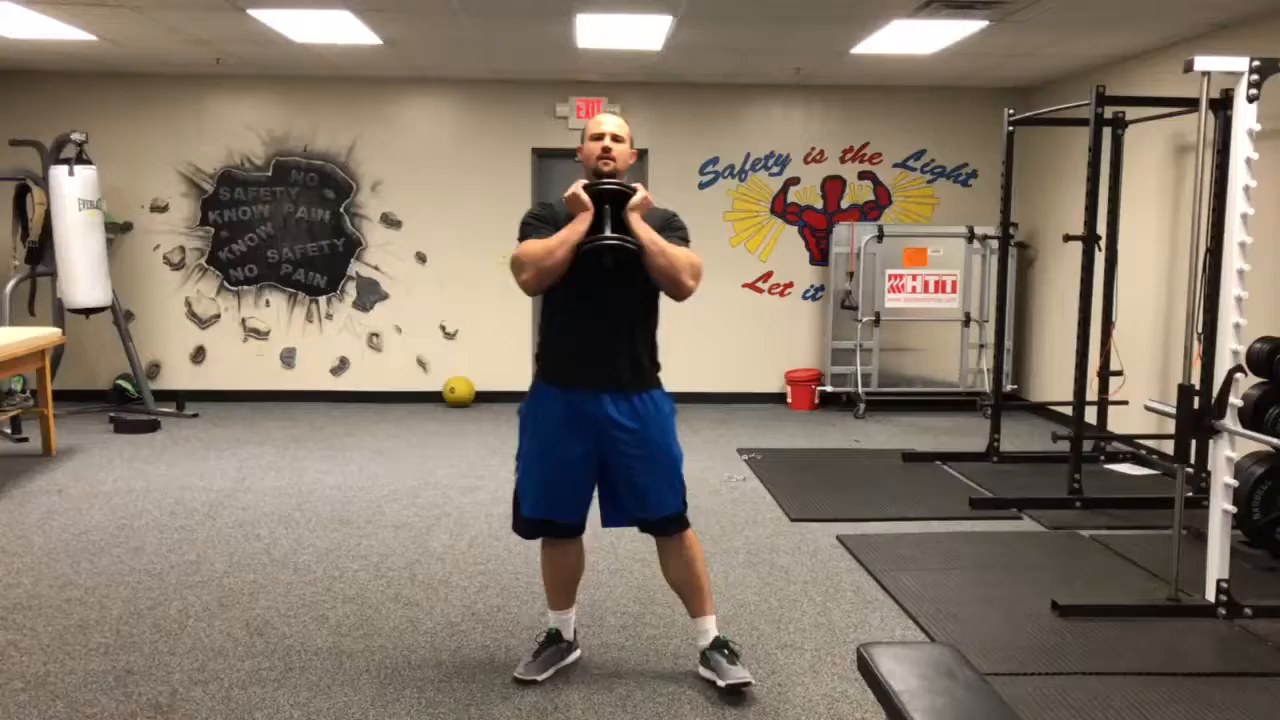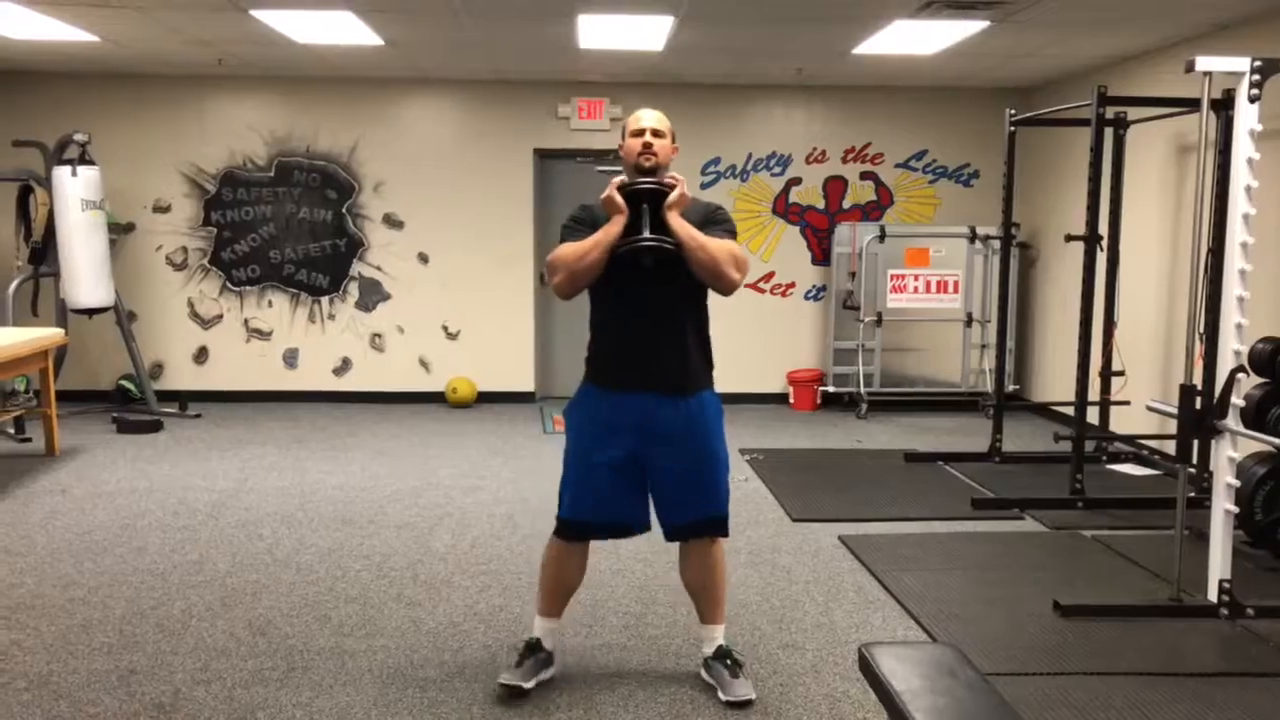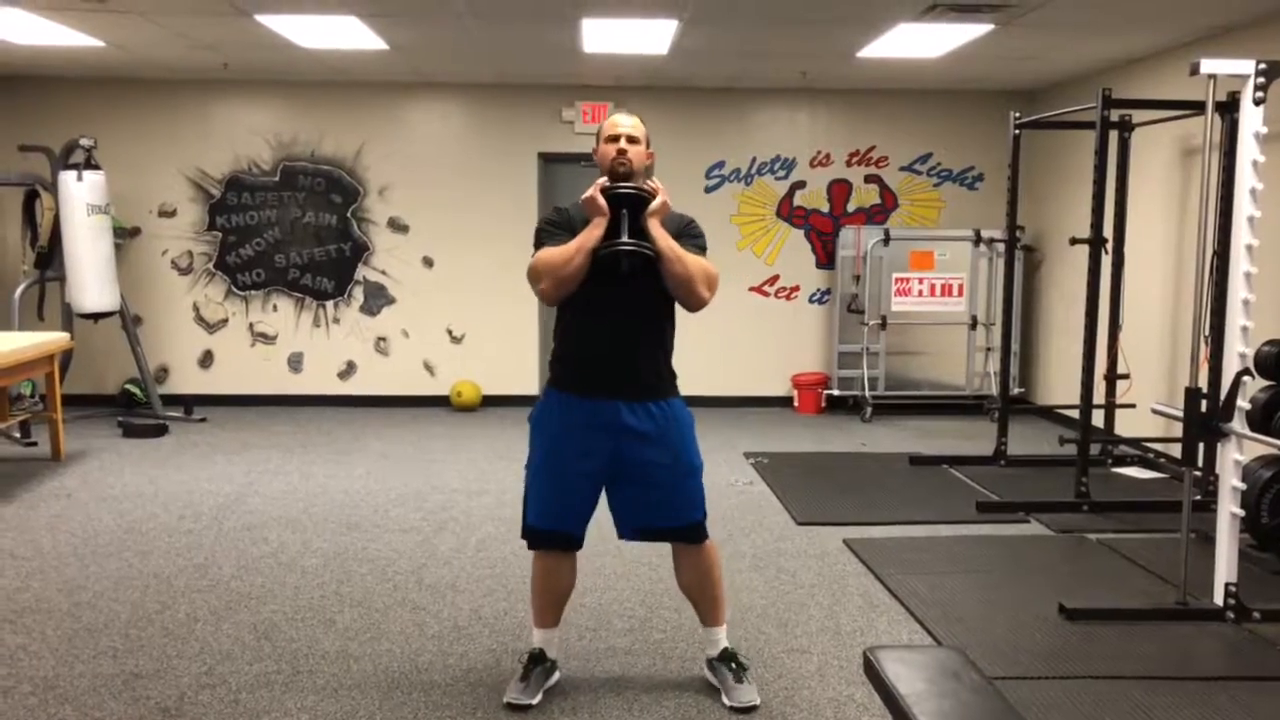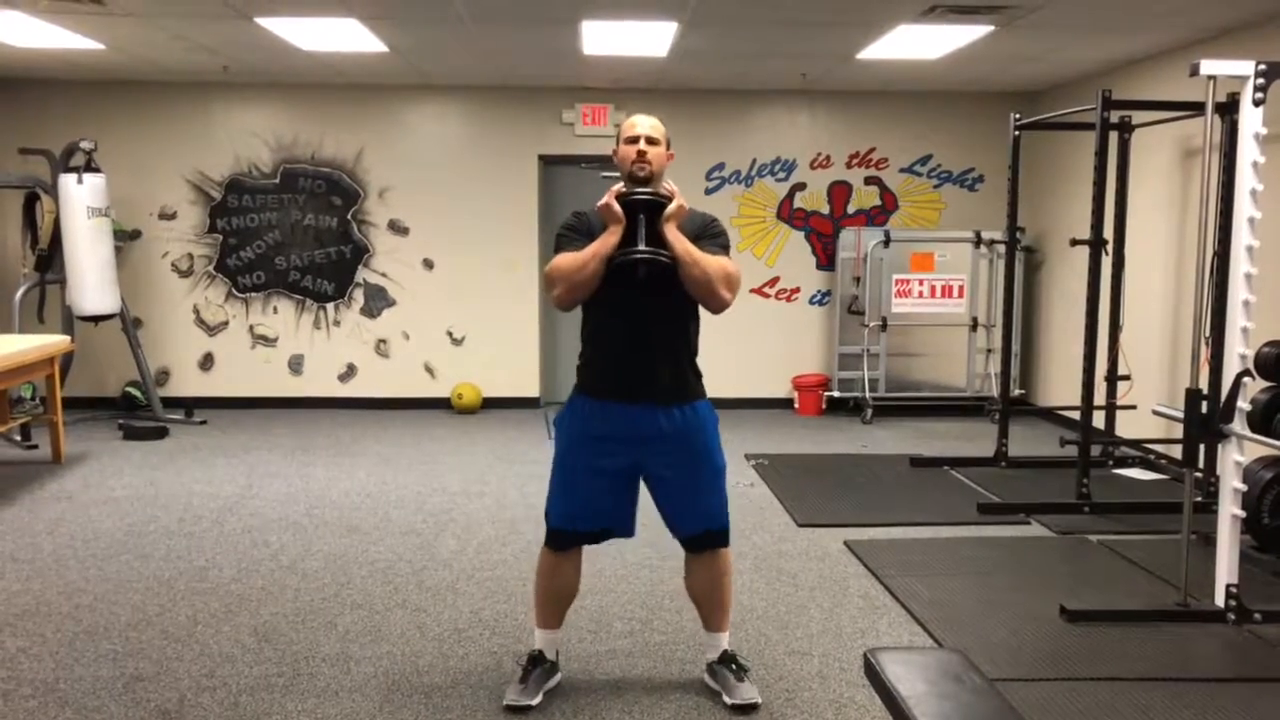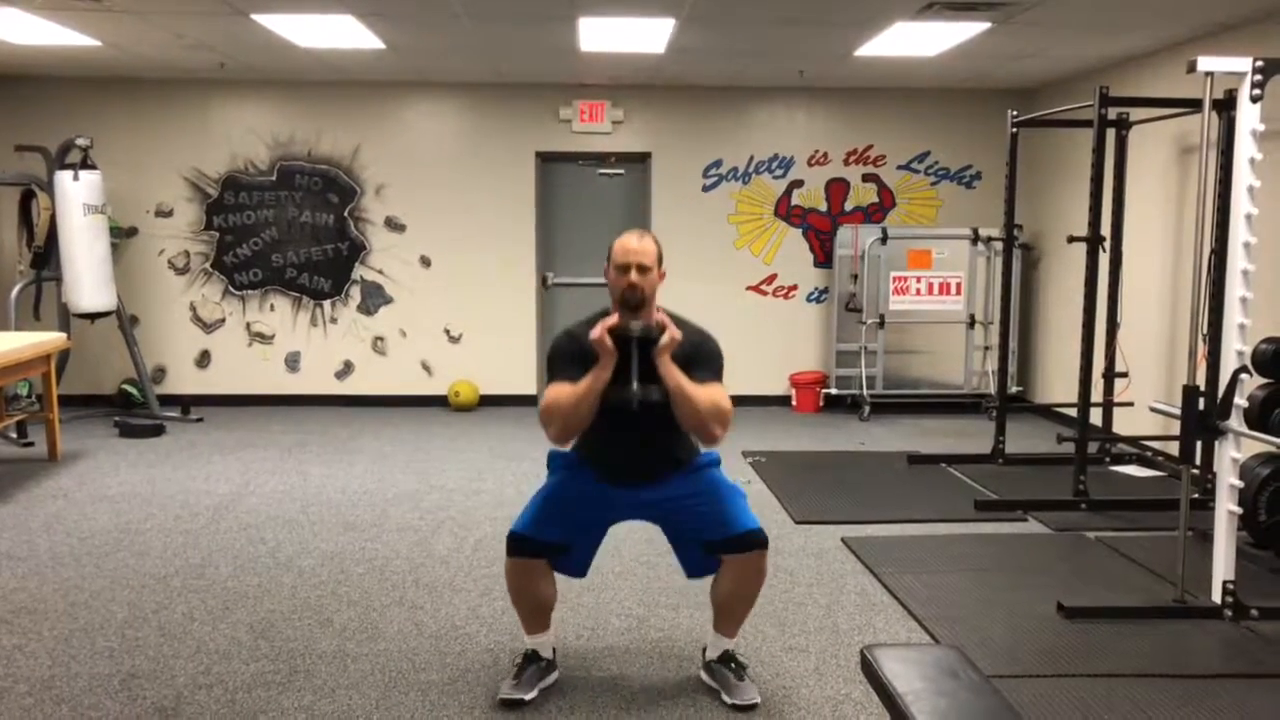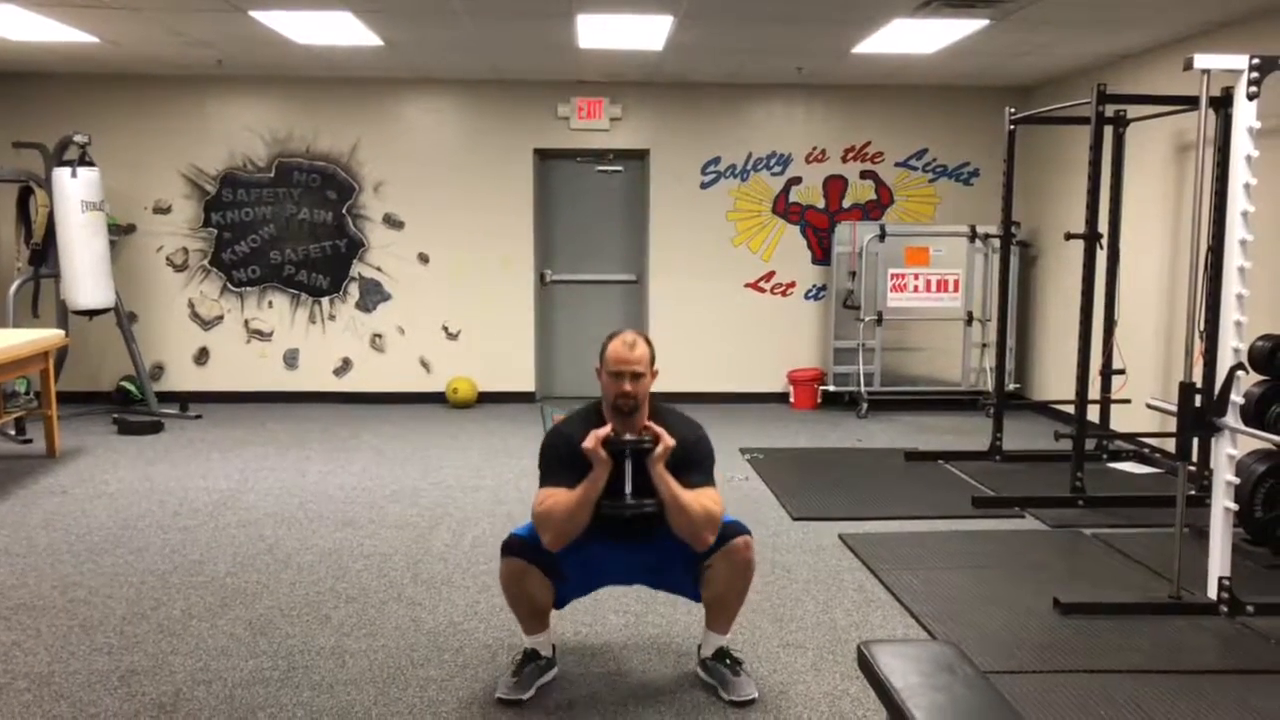
dt=0.5s
person 1, frame 1
left shoulder: (660, 221)
right shoulder: (549, 216)
left elbow: (684, 283)
right elbow: (530, 275)
left wrist: (634, 222)
right wrist: (583, 219)
left hip: (637, 398)
right hip: (560, 397)
left knee: (669, 521)
right knee: (555, 523)
left ankle: (711, 644)
right ankle: (563, 635)
person 1, frame 2
left shoulder: (705, 214)
right shoulder: (592, 216)
left elbow: (729, 276)
right elbow: (562, 281)
left wrist: (674, 218)
right wrist: (618, 220)
left hip: (686, 400)
right hip: (605, 399)
left knee: (702, 529)
right knee: (574, 525)
left ankle: (715, 651)
right ankle: (542, 644)
person 1, frame 3
left shoulder: (678, 226)
right shoulder: (565, 219)
left elbow: (699, 294)
right elbow: (547, 285)
left wrist: (653, 225)
right wrist: (598, 223)
left hip: (655, 406)
right hip: (573, 404)
left knee: (689, 530)
right knee: (553, 535)
left ankle: (719, 653)
right ankle: (542, 656)
person 1, frame 4
left shoulder: (700, 225)
right shoulder: (584, 223)
left elbow: (721, 295)
right elbow: (562, 292)
left wrist: (672, 230)
right wrist: (613, 230)
left hip: (680, 411)
right hip: (597, 410)
left knee: (707, 539)
right knee: (564, 536)
left ankle: (719, 656)
right ankle: (544, 656)
person 1, frame 5
left shoulder: (693, 343)
right shoulder: (576, 343)
left elbow: (714, 431)
right elbow: (558, 432)
left wrist: (665, 363)
right wrist: (604, 364)
left hip: (677, 476)
right hip: (593, 474)
left knee: (749, 544)
right knee: (524, 545)
left ankle: (719, 656)
right ankle: (540, 655)
person 1, frame 6
left shoulder: (685, 436)
right shoulder: (568, 437)
left elbow: (704, 535)
right elbow: (552, 537)
left wrist: (658, 469)
right wrist: (599, 471)
left hip: (664, 545)
right hip: (589, 545)
left knee: (737, 545)
right knee: (517, 555)
left ankle: (714, 652)
right ankle: (538, 653)
